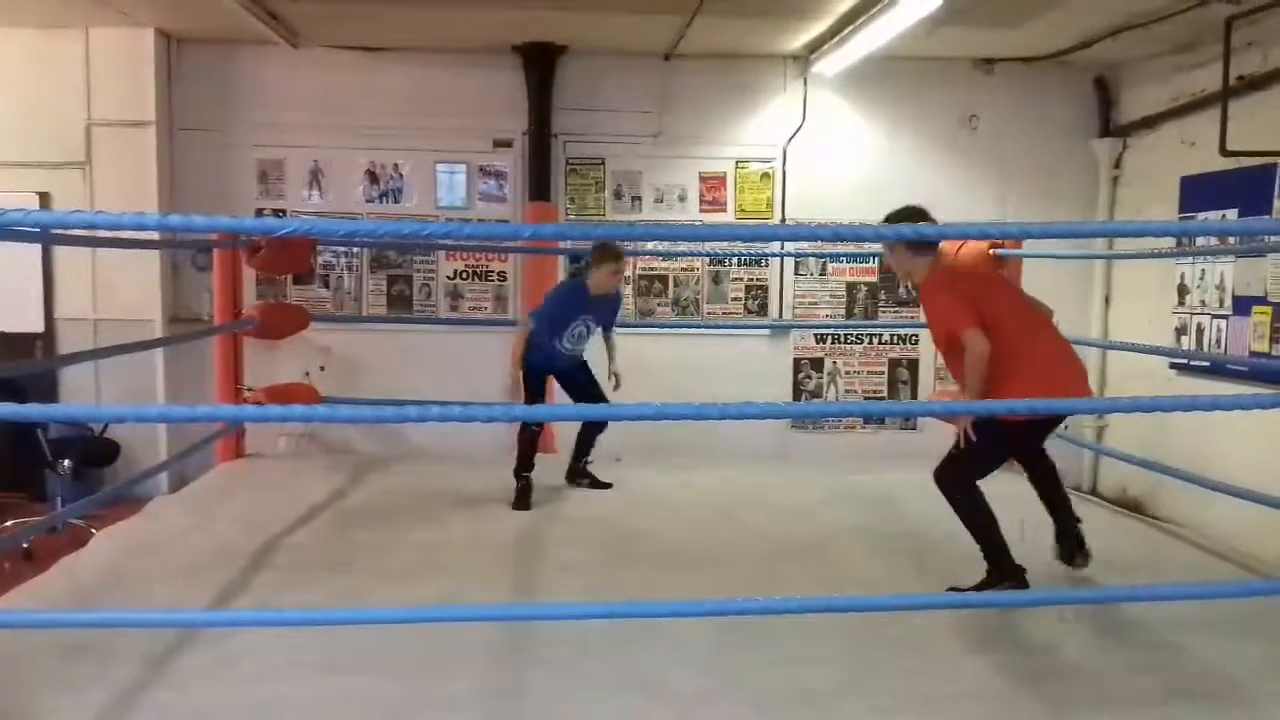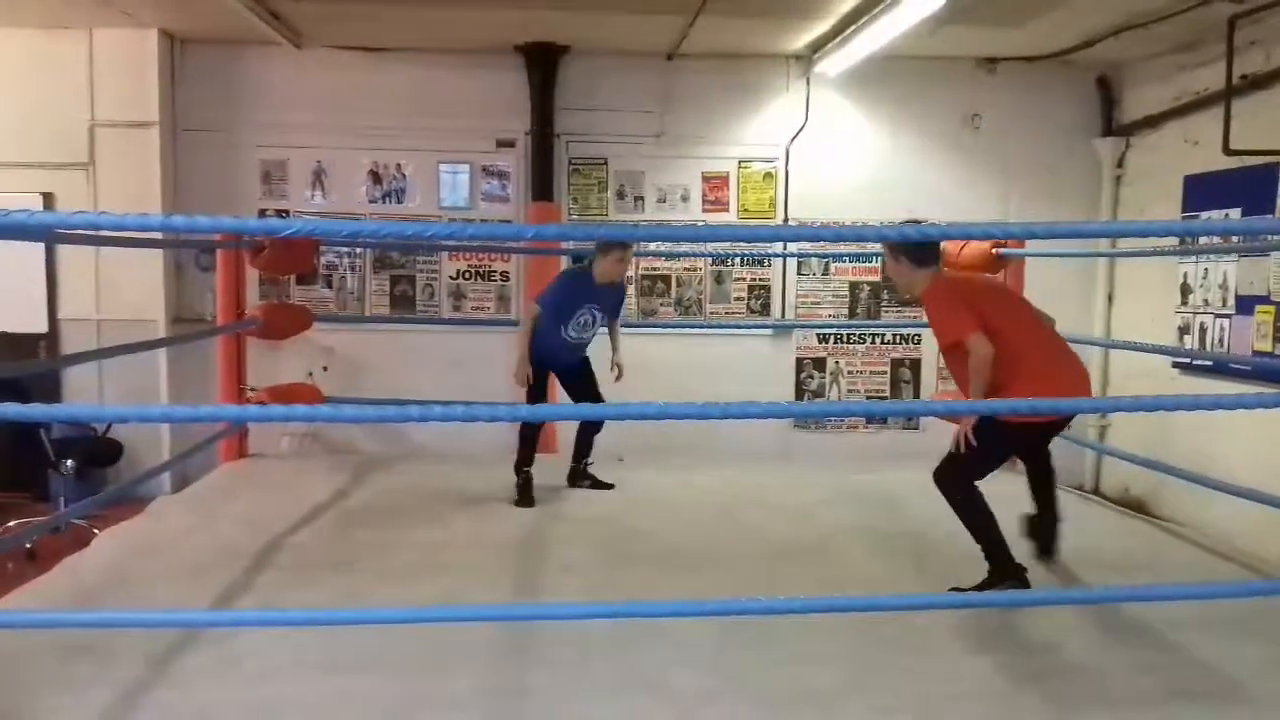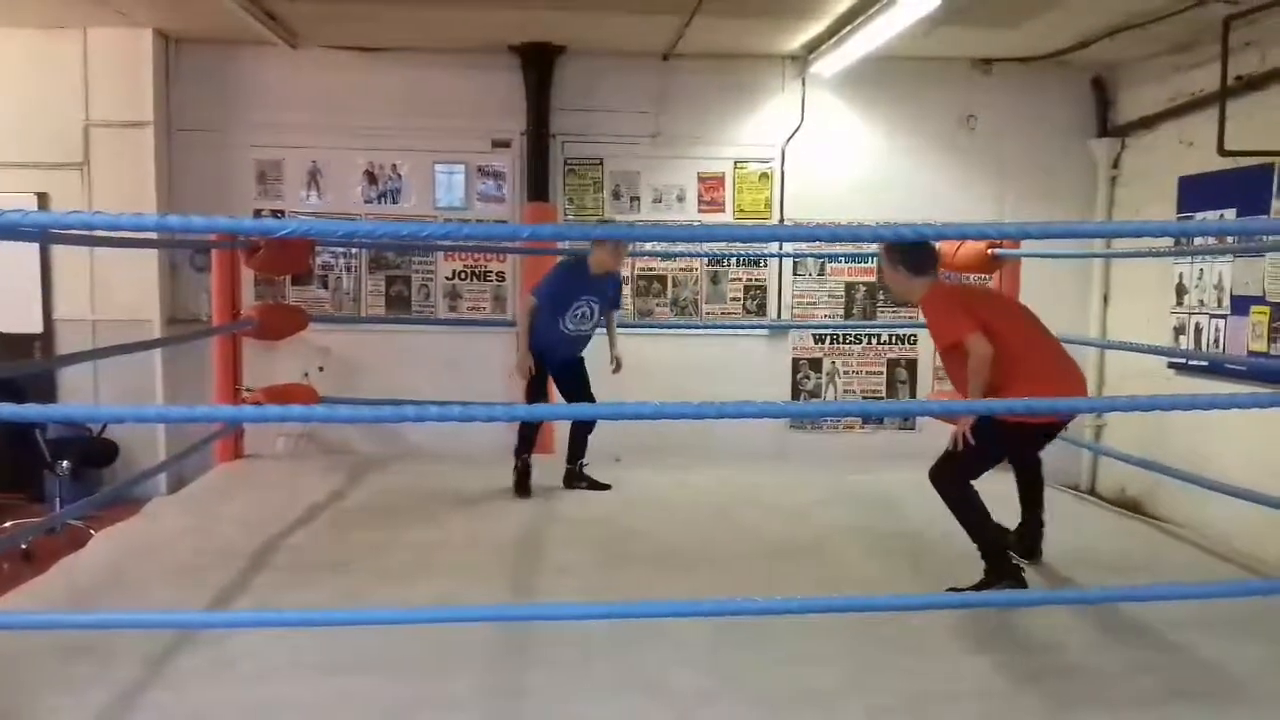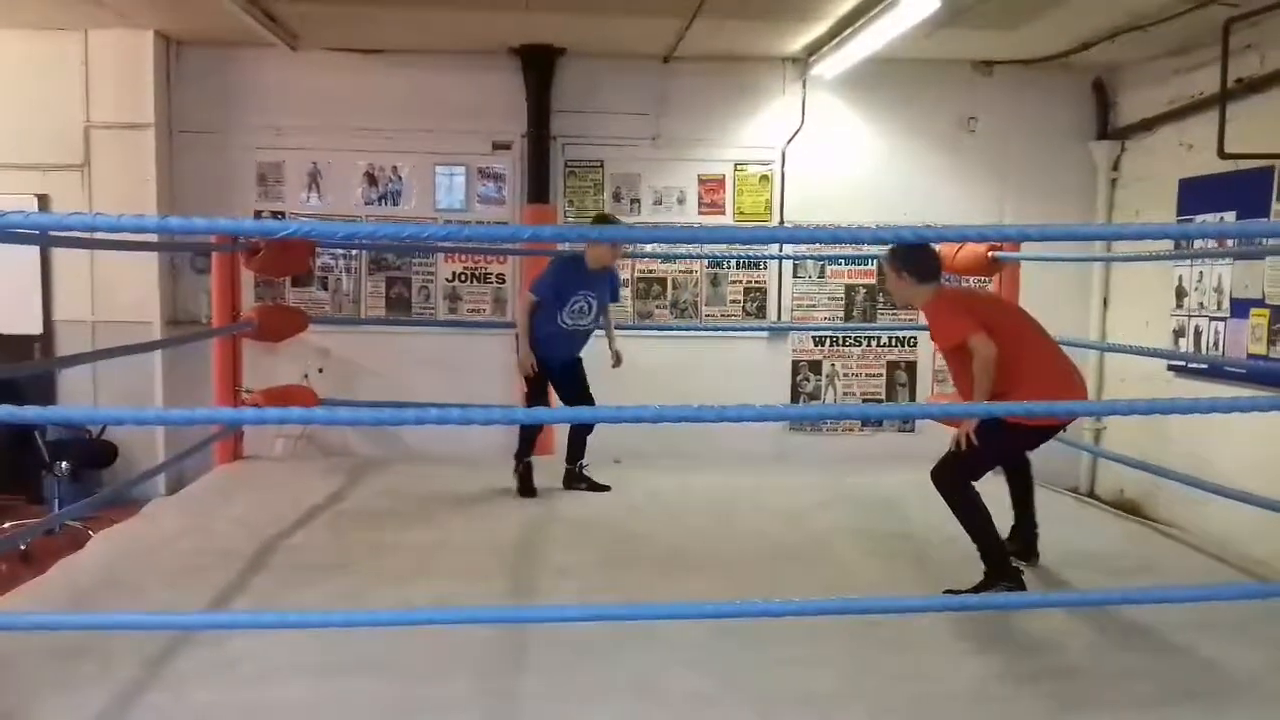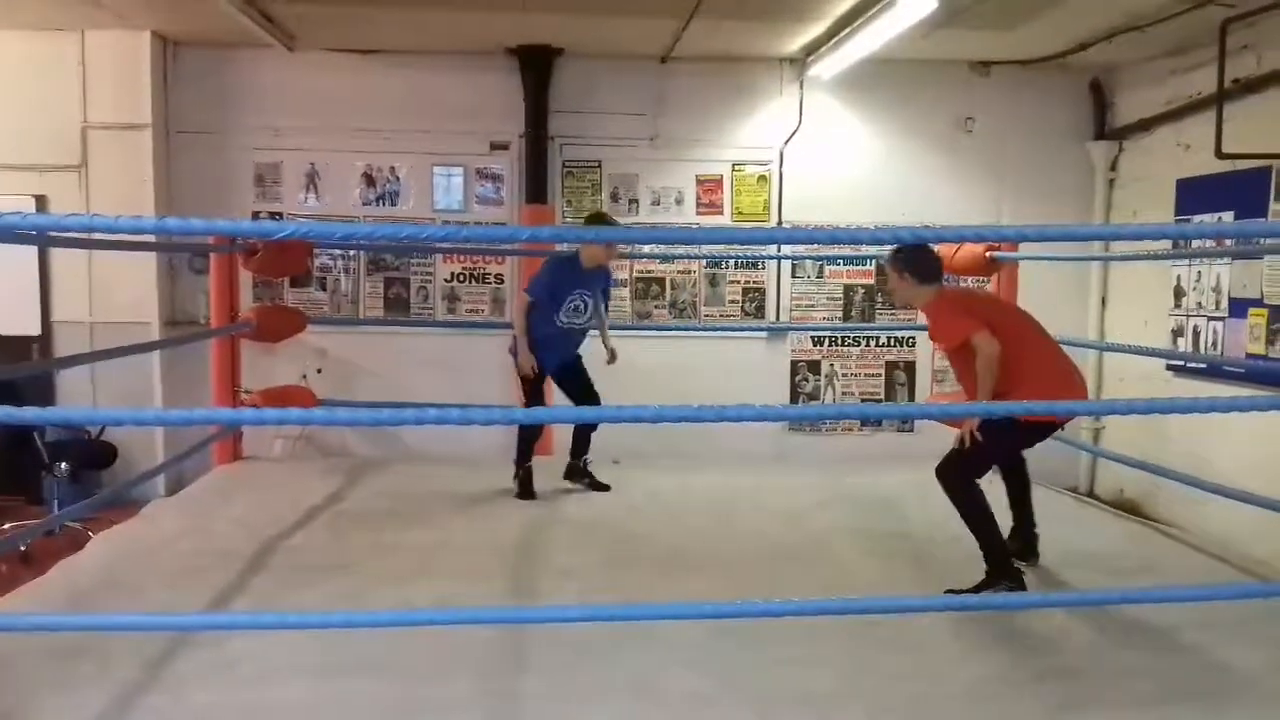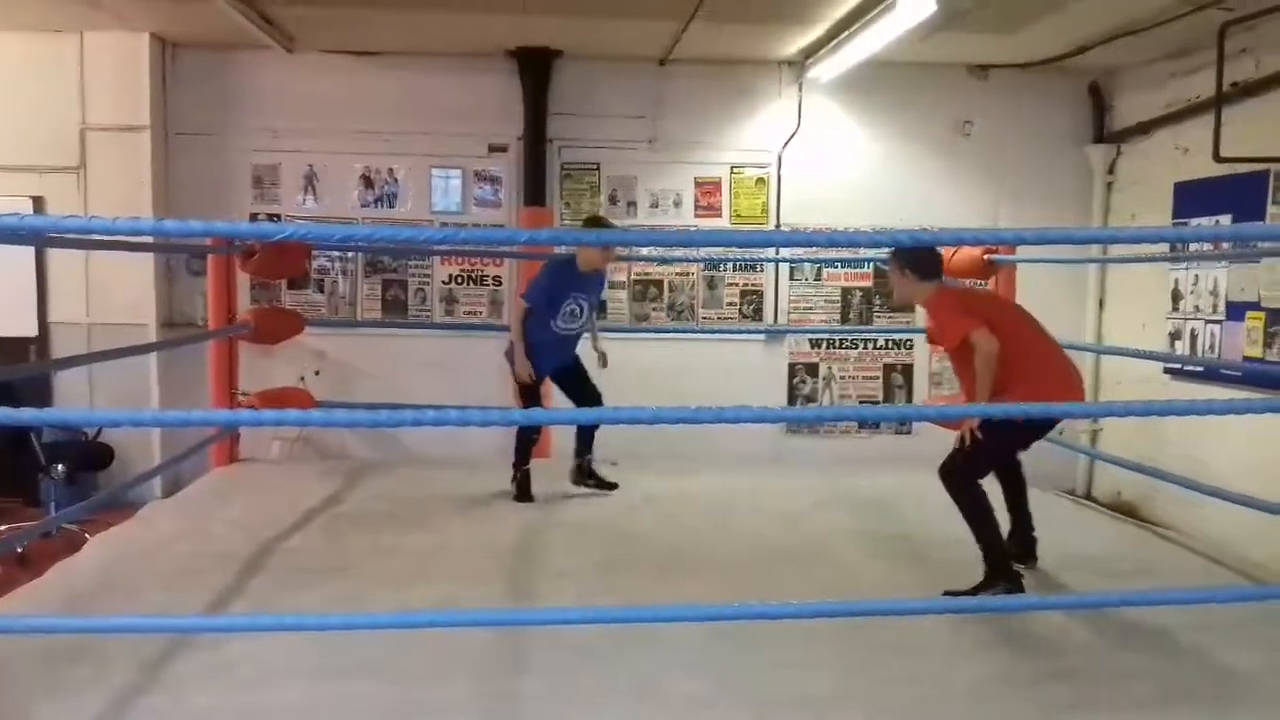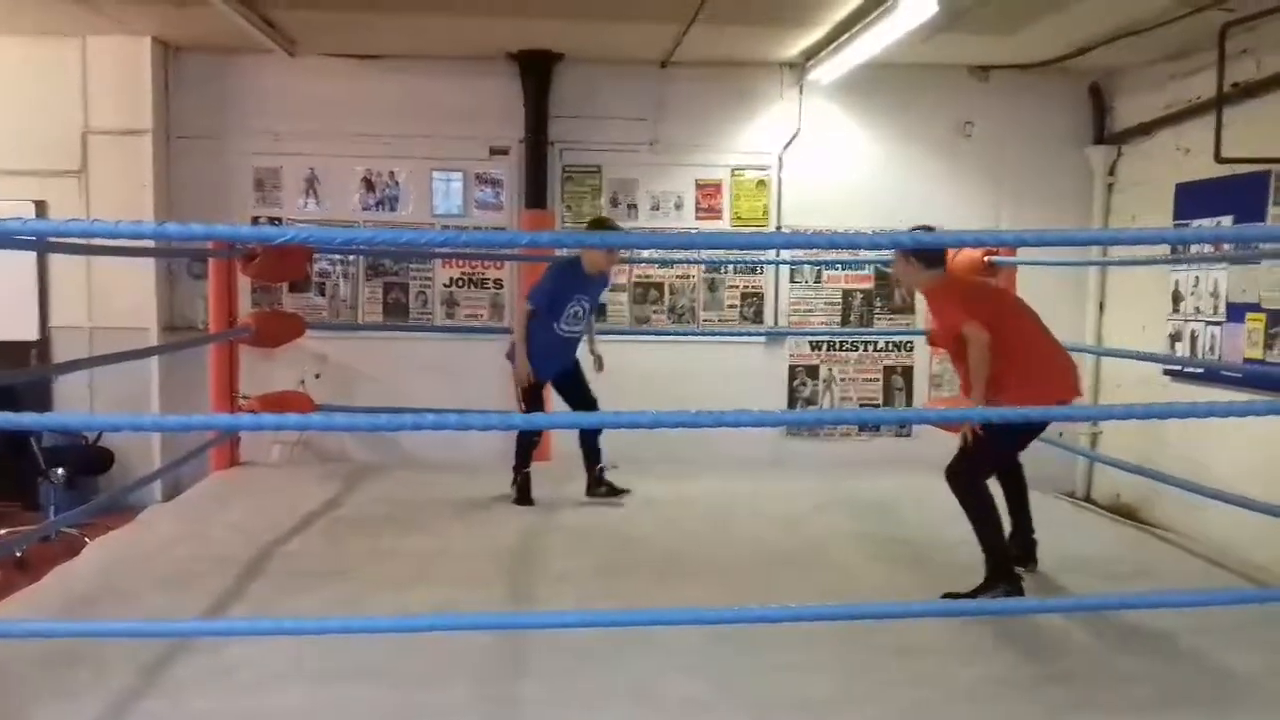
dt=0.1s
person 1, frame 1
left shoulder: (936, 289)
right shoulder: (975, 274)
left elbow: (979, 348)
right elbow: (1042, 313)
left wrist: (968, 404)
left hip: (1024, 397)
right hip: (1068, 384)
left knee: (953, 475)
right knee: (1025, 448)
left ankle: (1006, 574)
right ankle: (1071, 539)
person 1, frame 2
left shoulder: (939, 297)
right shoulder: (971, 285)
left elbow: (982, 350)
right elbow: (1042, 322)
left wrist: (973, 410)
left hip: (1032, 400)
right hip: (1071, 388)
left knee: (952, 476)
right knee: (1029, 443)
left ankle: (1007, 574)
right ankle: (1045, 533)
person 1, frame 3
left shoulder: (937, 303)
right shoulder: (966, 292)
left elbow: (981, 351)
right elbow: (1026, 333)
left wrist: (971, 410)
left hip: (1029, 401)
right hip: (1067, 391)
left knee: (948, 475)
right knee: (1019, 446)
left ankle: (1004, 574)
right ankle: (1029, 537)
person 1, frame 4
left shoulder: (941, 307)
right shoulder: (964, 298)
left elbow: (986, 351)
left wrist: (975, 412)
left hip: (1034, 404)
right hip: (1066, 394)
left knee: (949, 475)
right knee: (1005, 445)
left ankle: (1002, 576)
right ankle: (1023, 540)
person 1, frame 5
left shoulder: (942, 308)
right shoulder: (964, 298)
left elbow: (989, 349)
left hip: (1036, 402)
right hip: (1066, 391)
left knee: (954, 473)
right knee: (1002, 445)
left ankle: (1003, 575)
right ankle: (1023, 540)
person 1, frame 6
left shoulder: (942, 304)
right shoulder: (965, 296)
left elbow: (987, 346)
left wrist: (979, 407)
left hip: (1033, 397)
right hip: (1061, 387)
left knee: (958, 472)
right knee: (997, 450)
left ankle: (1002, 576)
right ankle: (1021, 543)
person 1, frame 7
left shoulder: (940, 293)
right shoulder: (967, 286)
left elbow: (980, 340)
left wrist: (977, 402)
left hip: (1028, 392)
right hip: (1057, 383)
left knee: (964, 473)
right knee: (1000, 452)
left ankle: (1002, 578)
right ankle: (1022, 546)
person 2, frame 1
left shoulder: (613, 298)
right shoulder: (565, 293)
right elbow: (526, 327)
left wrist: (612, 363)
right wrist: (515, 371)
left hip: (571, 361)
right hip: (537, 360)
left ankle: (577, 470)
right ankle: (523, 480)
person 2, frame 2
left shoulder: (617, 288)
right shoulder: (570, 280)
left elbow: (612, 320)
right elbow: (531, 314)
left wrist: (615, 353)
right wrist: (522, 360)
left hip: (574, 357)
right hip: (541, 353)
left ankle: (579, 470)
right ankle: (523, 477)
person 2, frame 3
left shoulder: (612, 279)
right shoulder: (566, 271)
left elbow: (609, 312)
right elbow: (528, 306)
left wrist: (613, 347)
right wrist: (523, 352)
left hip: (569, 354)
right hip: (539, 350)
right knee: (537, 405)
left ankle: (574, 472)
right ankle: (522, 466)
person 2, frame 4
left shoulder: (609, 275)
right shoulder: (562, 267)
right elbow: (526, 303)
left wrist: (612, 342)
right wrist: (524, 348)
left hip: (568, 355)
right hip: (537, 350)
left knee: (585, 409)
right knee: (538, 408)
left ankle: (574, 472)
right ankle: (523, 467)
person 2, frame 5
left shoulder: (603, 273)
right shoulder: (557, 267)
right elbow: (522, 304)
left wrist: (606, 340)
right wrist: (522, 350)
left hip: (566, 354)
right hip: (535, 352)
left knee: (591, 403)
right knee: (535, 411)
left ankle: (577, 467)
right ankle: (523, 473)
person 2, frame 6
left shoulder: (598, 277)
right shoulder: (555, 271)
right elbow: (518, 309)
left wrist: (596, 343)
right wrist: (519, 357)
left hip: (564, 355)
right hip: (531, 356)
left knee: (591, 401)
left ankle: (584, 468)
right ankle: (520, 476)
person 2, frame 7
left shoulder: (601, 278)
right shoulder: (559, 273)
right elbow: (522, 310)
left wrist: (592, 346)
right wrist: (520, 357)
left hip: (565, 359)
right hip: (533, 358)
left knee: (589, 410)
left ankle: (595, 479)
right ankle: (521, 479)
